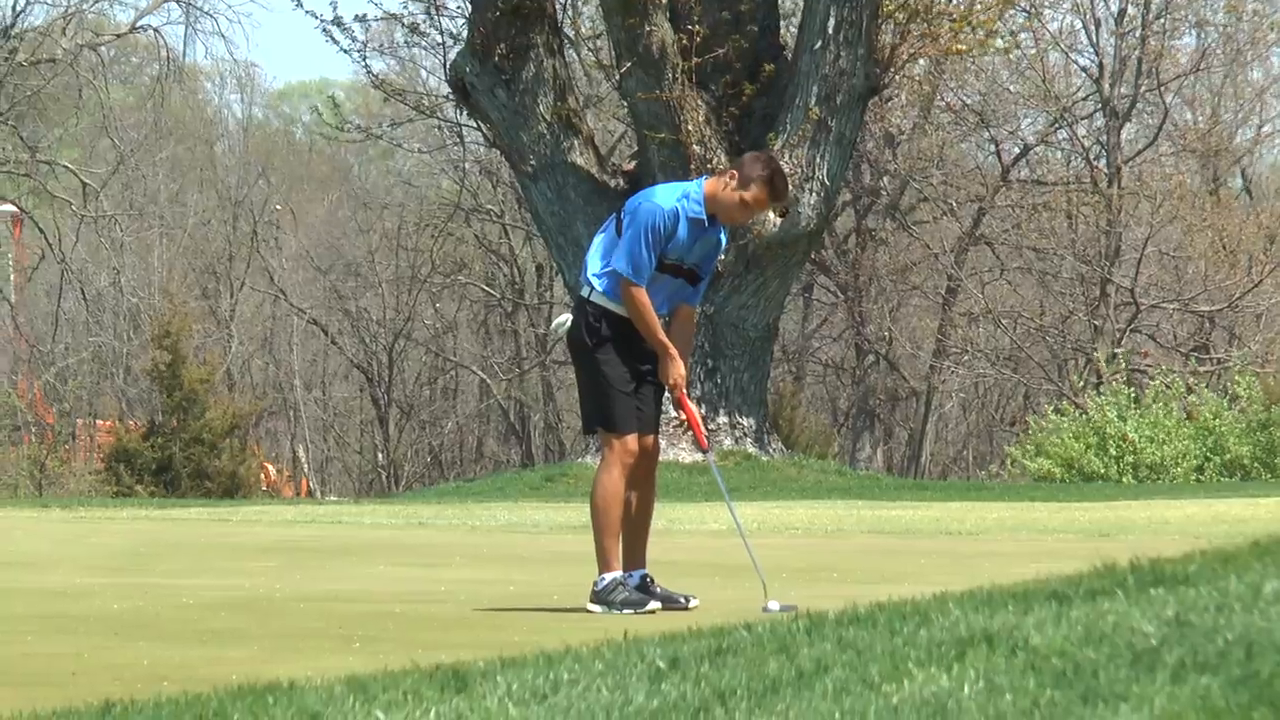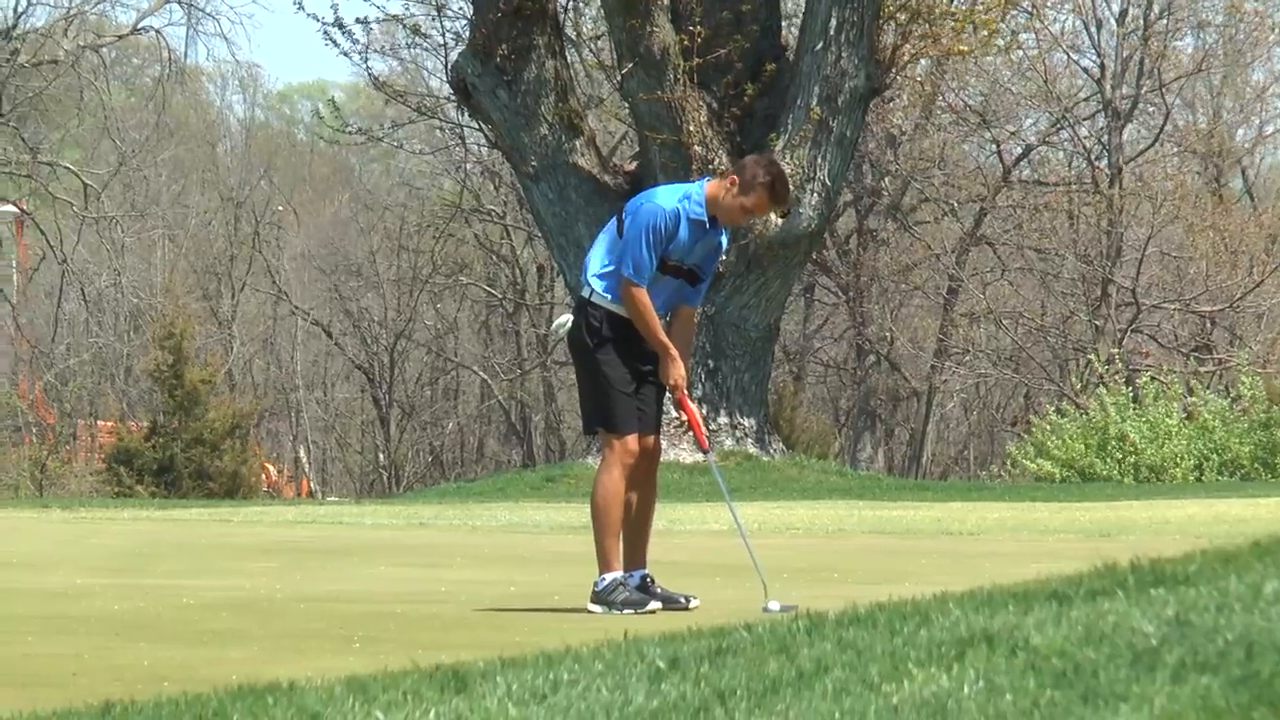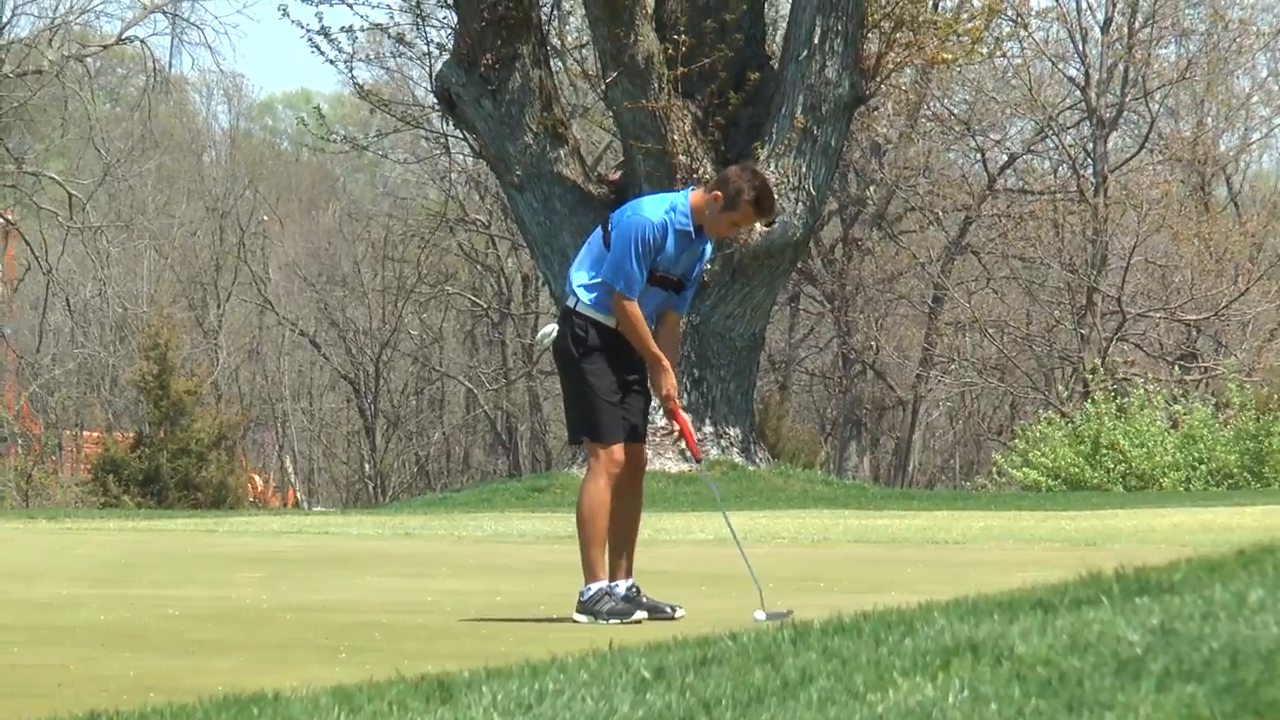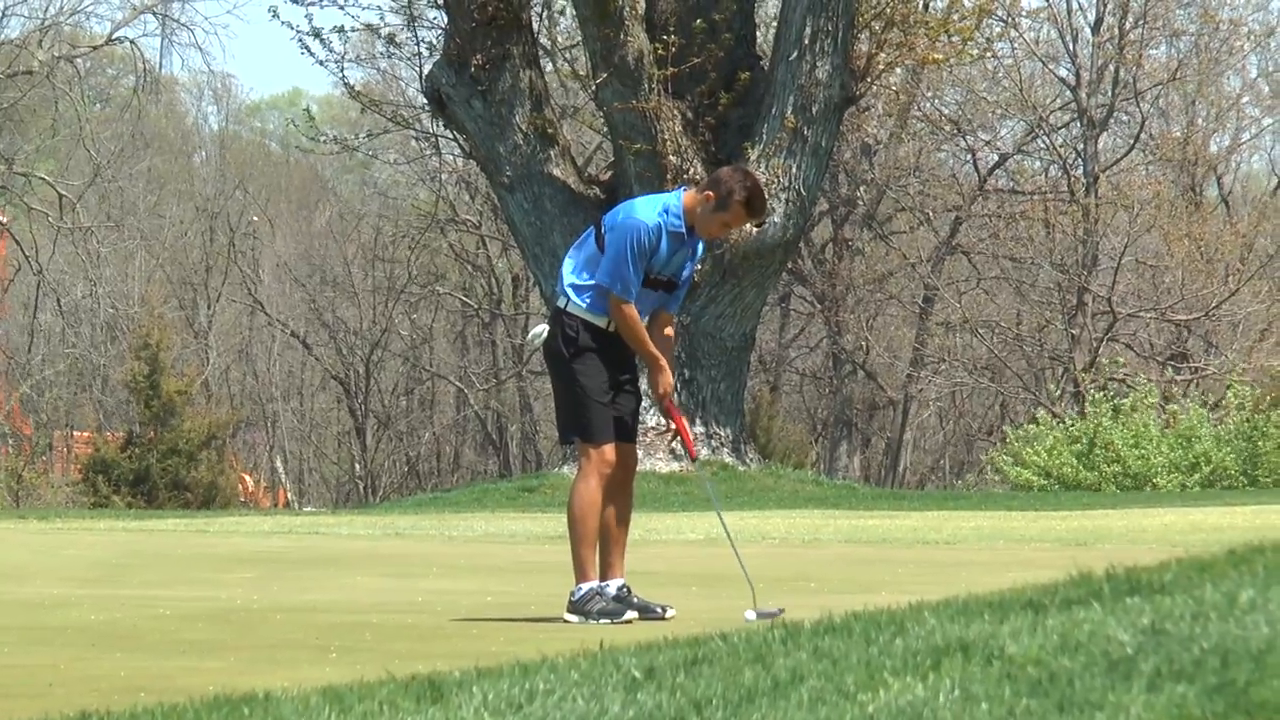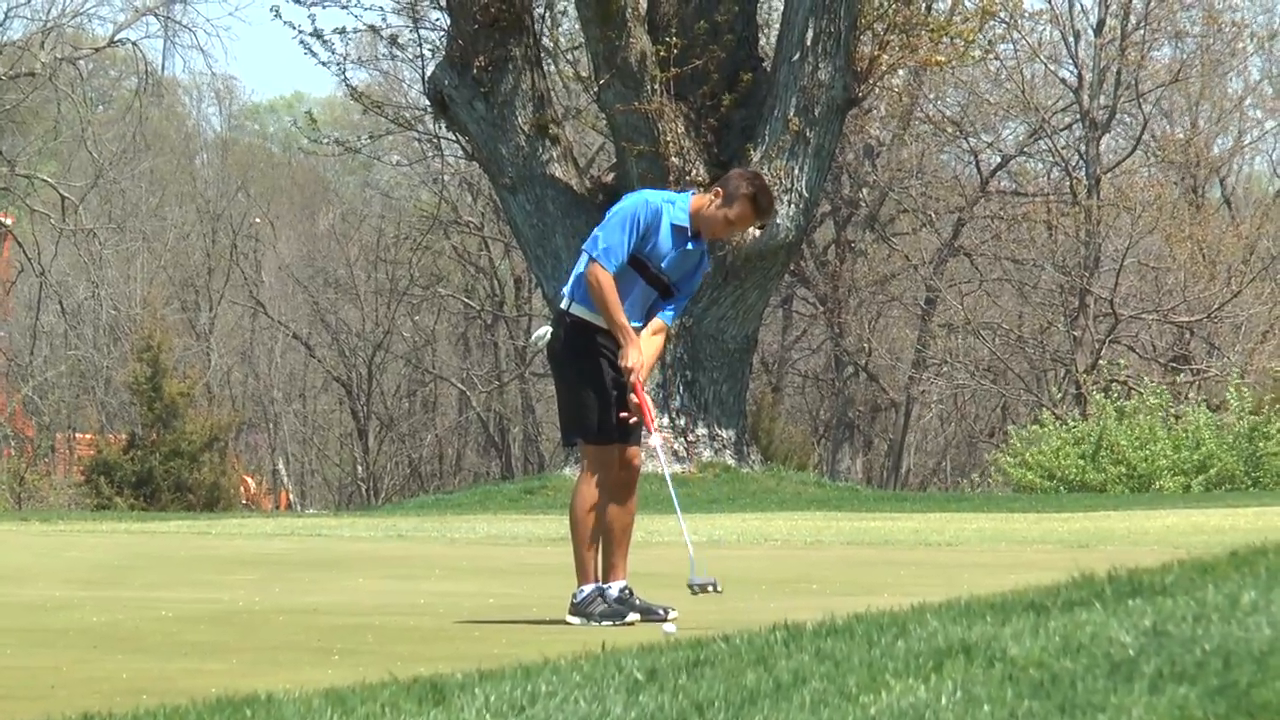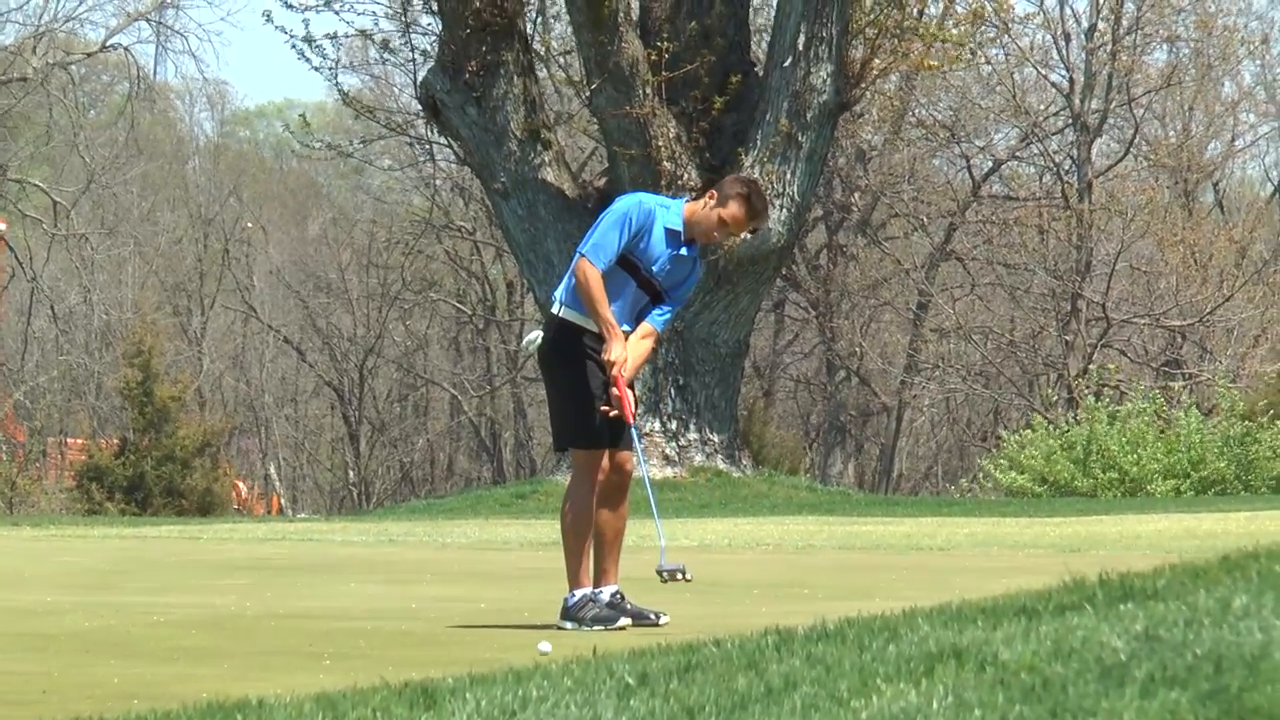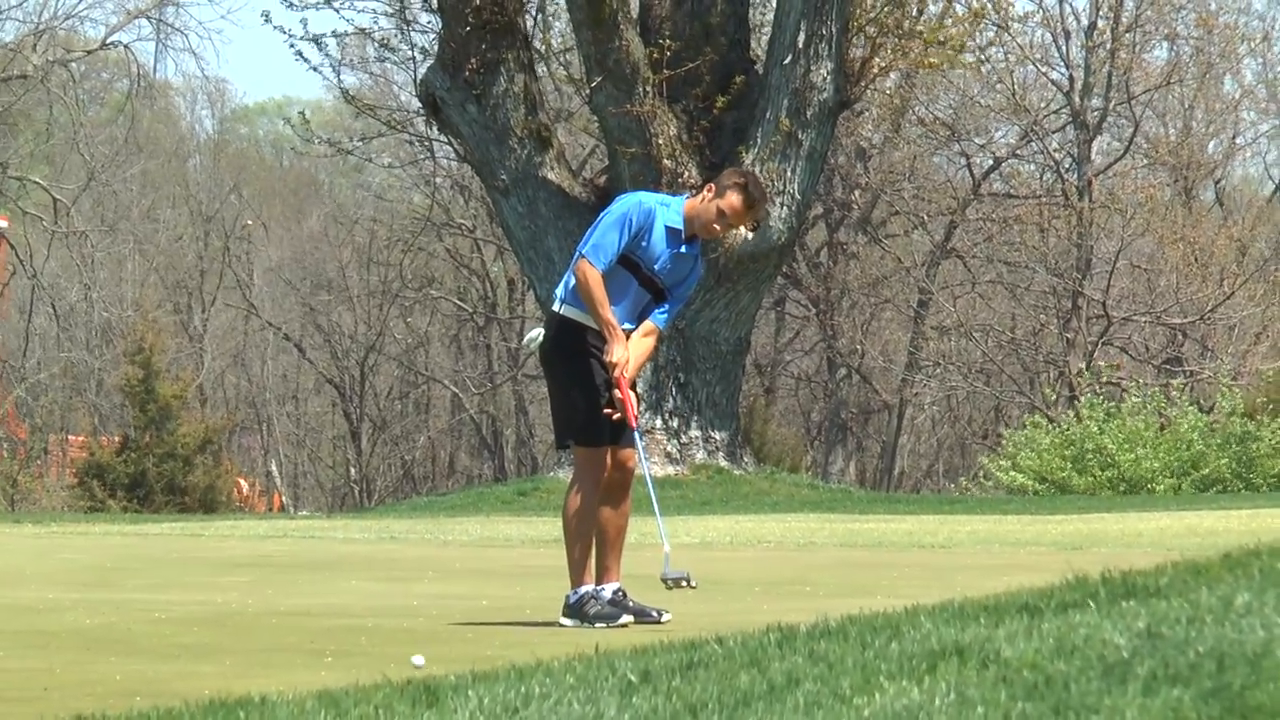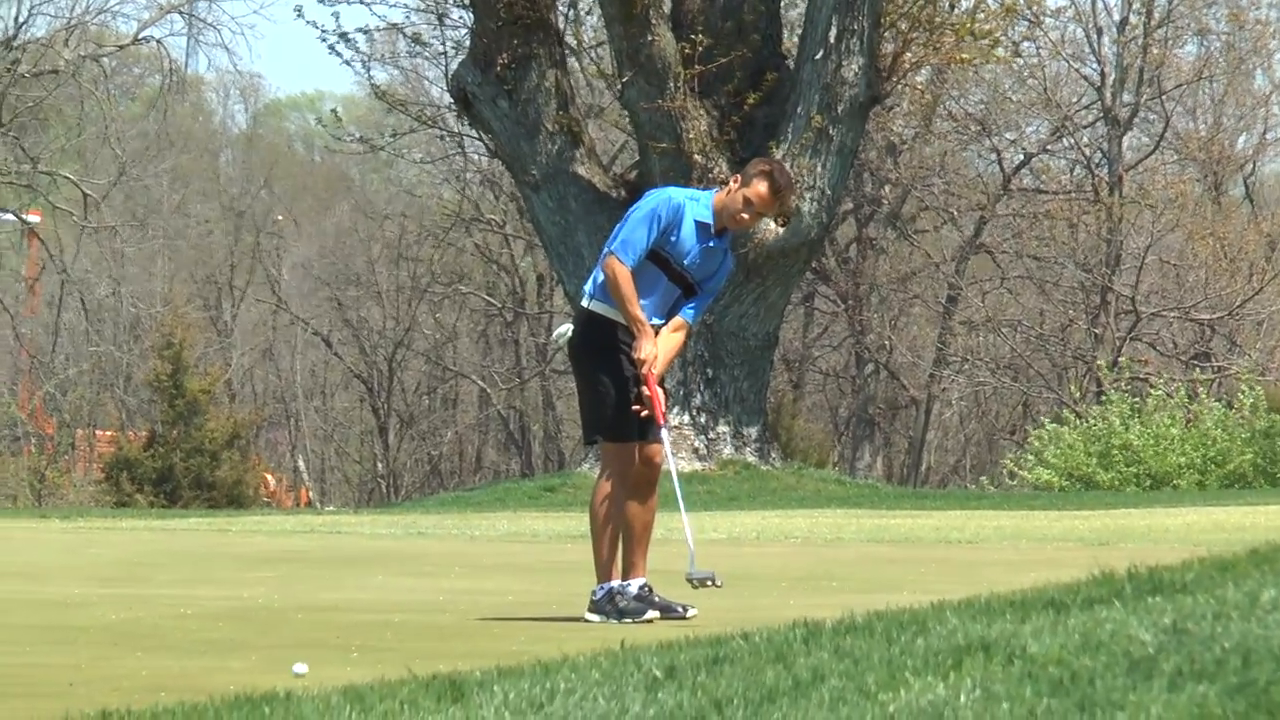
dt=0.4s
person 1, frame 1
left shoulder: (715, 236)
right shoulder: (659, 207)
left elbow: (684, 310)
right elbow: (630, 286)
left wrist: (679, 380)
right wrist: (668, 355)
left hip: (643, 333)
right hip: (603, 324)
left knee: (646, 454)
right knee: (622, 450)
left ankle: (636, 577)
right ankle: (607, 583)
person 1, frame 2
left shoulder: (717, 238)
right shoulder: (660, 207)
left elbow: (685, 311)
right elbow: (631, 287)
left wrist: (679, 380)
right wrist: (668, 356)
left hip: (645, 334)
right hip: (604, 324)
left knee: (648, 454)
right knee: (622, 450)
left ankle: (637, 578)
right ankle: (608, 583)
person 1, frame 3
left shoulder: (702, 245)
right shoulder: (647, 219)
left elbow: (670, 317)
right elbow: (623, 300)
left wrist: (669, 387)
right wrist: (660, 368)
left hip: (629, 341)
right hip: (589, 334)
left knee: (634, 464)
right knee: (608, 460)
left ankle: (623, 587)
right ankle: (594, 593)
person 1, frame 4
left shoulder: (693, 246)
right shoulder: (641, 220)
left elbow: (663, 318)
right elbow: (619, 302)
left wrist: (665, 389)
right wrist: (657, 366)
left hip: (620, 342)
right hip: (579, 333)
left knee: (624, 464)
right knee: (599, 459)
left ankle: (613, 586)
right ankle: (584, 592)
person 1, frame 5
left shoulder: (698, 258)
right shoulder: (645, 207)
left elbow: (658, 327)
right elbow: (597, 270)
left wrist: (638, 380)
right wrist: (628, 341)
left hip: (625, 345)
right hip: (582, 333)
left knee: (628, 464)
right knee: (600, 462)
left ankle: (615, 588)
right ankle: (585, 595)
person 1, frame 6
left shoulder: (691, 267)
right shoulder: (639, 209)
left elbow: (648, 331)
right elbow: (586, 267)
left wrist: (623, 379)
right wrist: (612, 337)
left hip: (616, 348)
right hip: (573, 335)
left knee: (620, 468)
right knee: (591, 466)
left ankle: (606, 592)
right ankle: (578, 599)
person 1, frame 7
left shoulder: (692, 265)
right shoulder: (639, 208)
left elbow: (650, 328)
right elbow: (586, 267)
left wrist: (626, 379)
right wrist: (614, 338)
left hip: (618, 347)
right hip: (575, 333)
left knee: (623, 465)
right knee: (593, 463)
left ankle: (609, 590)
right ankle: (580, 596)
person 1, frame 8
left shoulder: (722, 260)
right shoulder: (668, 203)
left elbow: (679, 323)
right elbow: (614, 263)
left wrist: (655, 375)
right wrist: (642, 334)
left hip: (646, 343)
right hip: (603, 328)
left knee: (649, 461)
right knee: (620, 459)
left ankle: (635, 585)
right ankle: (605, 592)
